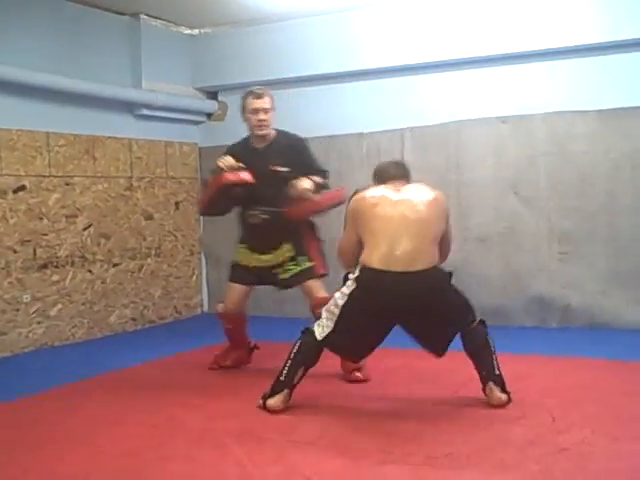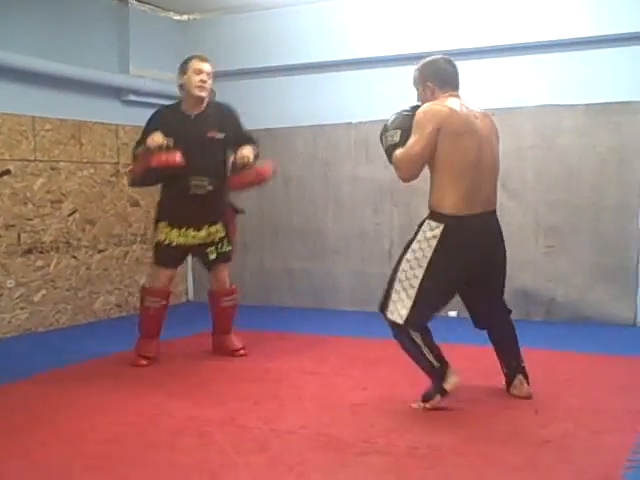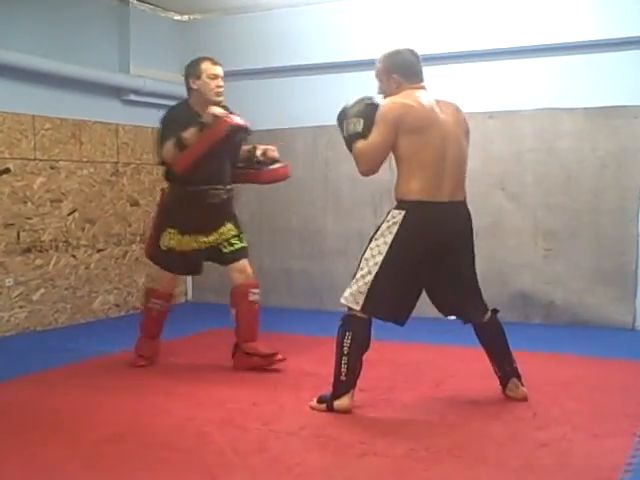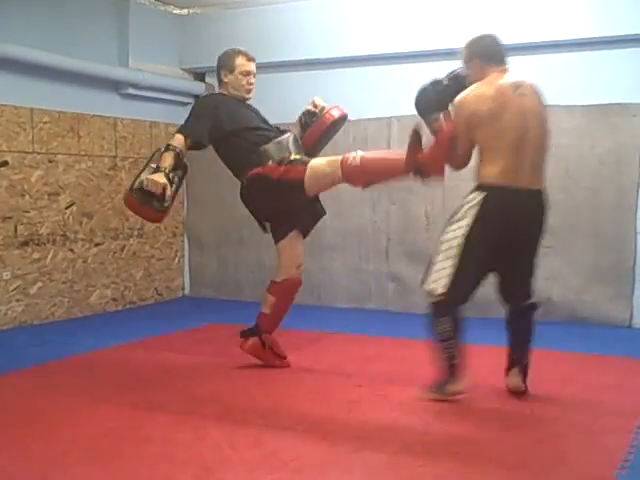
dt=0.5s
person 1, frame 1
left shoulder: (363, 200)
right shoulder: (435, 197)
left elbow: (347, 259)
left hip: (377, 284)
right hip: (427, 283)
left knee: (322, 334)
right knee: (470, 324)
left ankle: (279, 394)
right ankle: (494, 389)
person 1, frame 2
left shoulder: (432, 113)
right shoulder: (486, 121)
left elbow: (406, 169)
left wrist: (392, 141)
left hip: (447, 229)
right hip: (487, 227)
left knee: (400, 314)
right knee: (493, 309)
left ankle: (442, 378)
right ankle: (518, 378)
person 1, frame 3
left shoulder: (394, 108)
right shoulder: (454, 112)
left elbow: (367, 164)
left wrist: (353, 129)
left hip: (414, 219)
right hip: (456, 217)
left knee: (360, 305)
right knee: (474, 306)
left ankle: (342, 393)
right ankle: (512, 381)
person 1, frame 4
left shoulder: (470, 99)
right shoulder: (534, 93)
left elbow: (456, 161)
left wrist: (441, 123)
left hip: (492, 202)
right hip: (532, 203)
left knee: (443, 290)
right knee: (519, 296)
left ankle: (450, 377)
right ankle: (518, 373)
person 2, frame 1
left shoulder: (292, 144)
right shoulder: (235, 153)
left elbow: (321, 179)
right elbow: (211, 204)
left wrist: (309, 184)
right wrist: (219, 176)
left hip: (292, 236)
right hip: (253, 241)
left knee: (316, 294)
right knee: (230, 304)
left ankle: (351, 357)
right ankle: (239, 348)
person 2, frame 2
left shoulder: (222, 113)
right shoulder: (164, 117)
left elbow: (248, 143)
right elbow: (139, 163)
left wrist: (246, 153)
right wrist: (148, 147)
left hip: (214, 211)
right hip: (174, 212)
left knee: (221, 281)
right knee: (160, 280)
left ankle: (224, 335)
right ankle: (148, 343)
person 2, frame 3
left shoulder: (224, 113)
right shoulder: (178, 114)
right elbow: (168, 154)
left wrist: (256, 153)
right wrist: (204, 125)
left hip: (219, 212)
right hip: (181, 212)
left knee: (245, 278)
right knee: (163, 283)
left ankle: (248, 347)
right ankle: (148, 342)
person 2, frame 4
left shoulder: (247, 110)
right shoulder: (211, 105)
left elbow: (281, 140)
right elbow: (183, 138)
right wrist: (161, 171)
left hip: (284, 186)
right hip: (270, 178)
left knee: (290, 272)
right knee: (347, 165)
left ankle: (260, 337)
right ankle: (415, 161)
